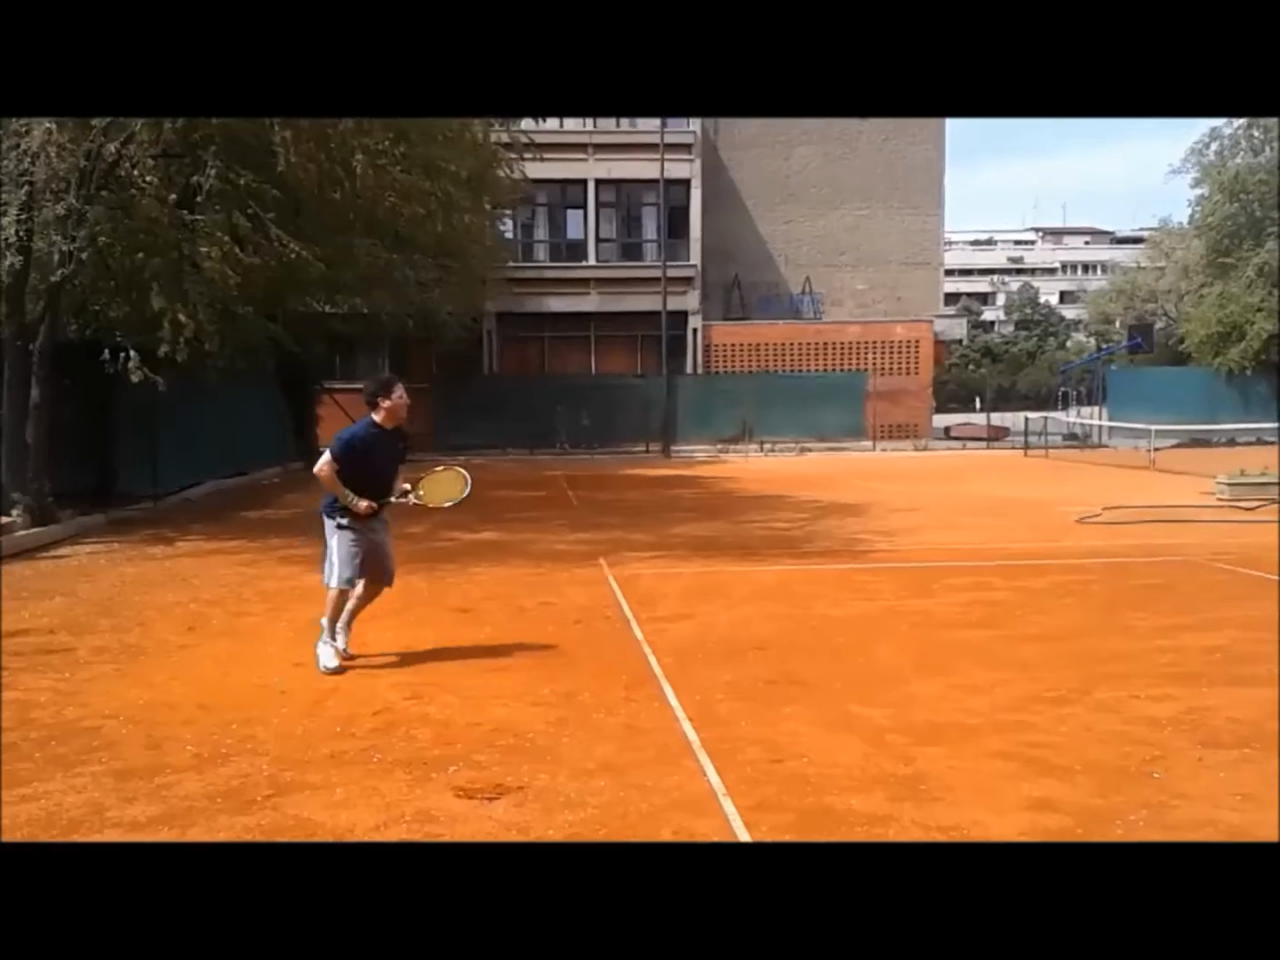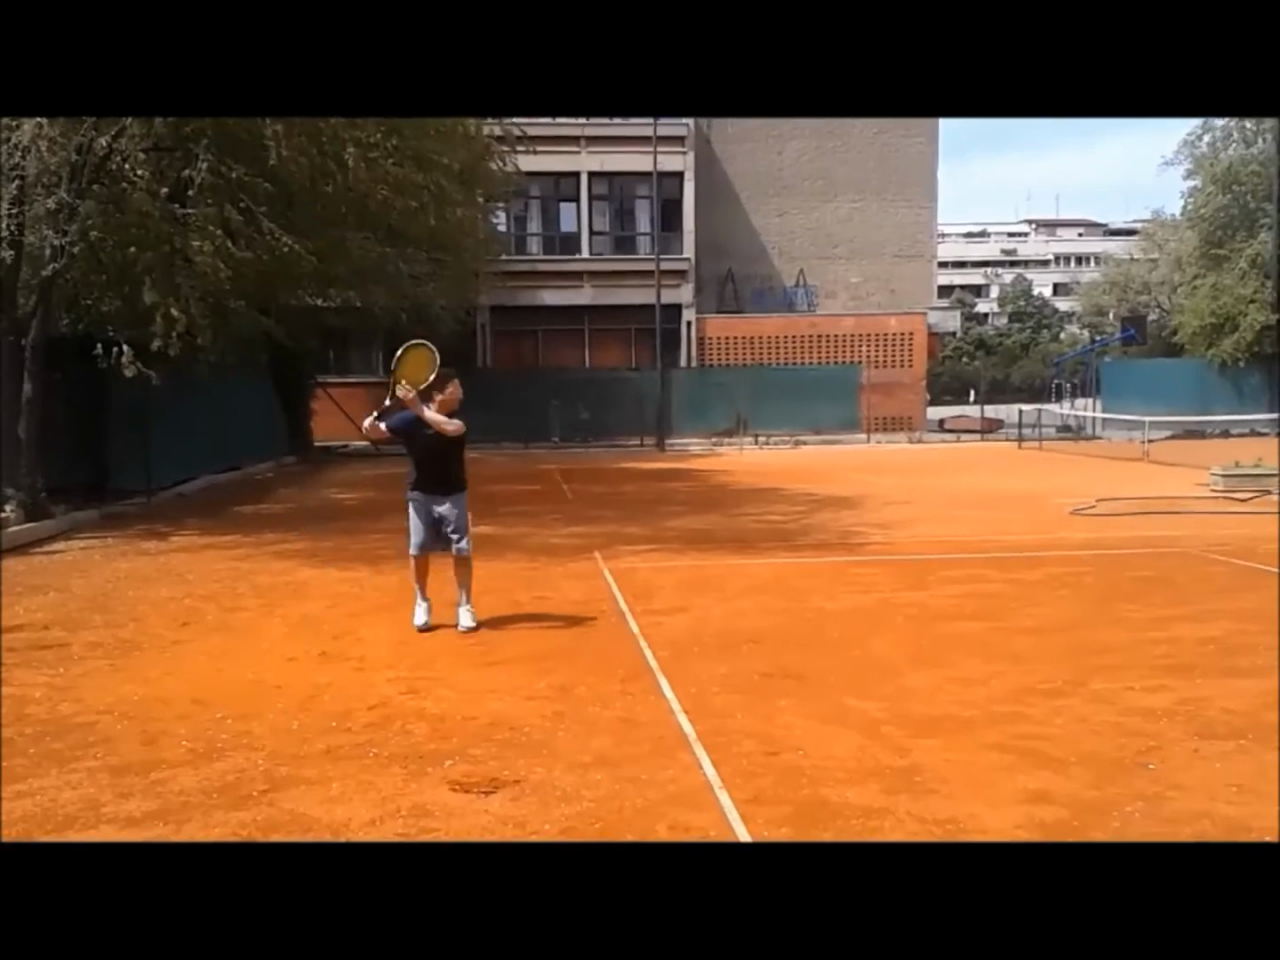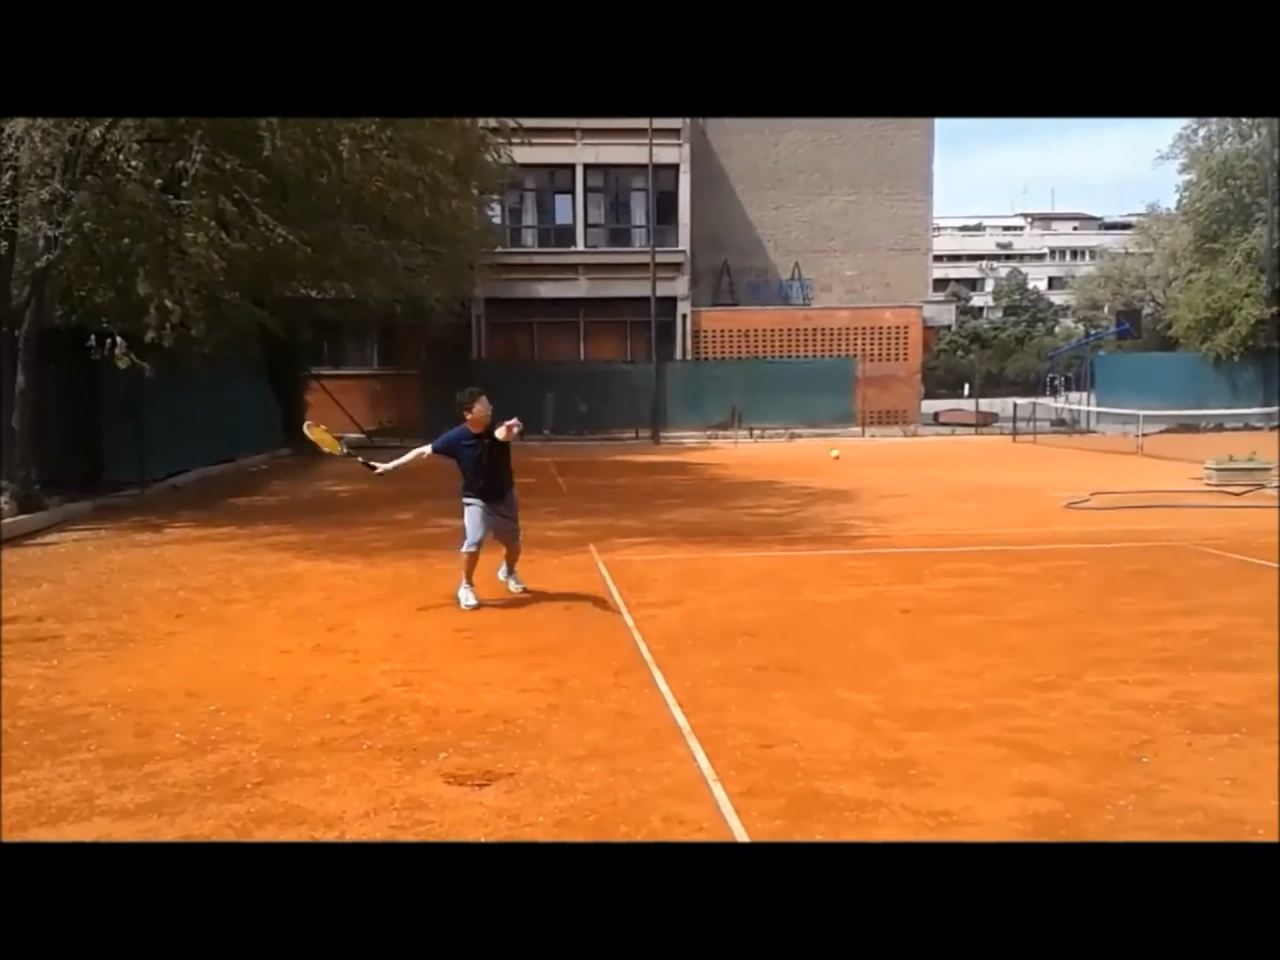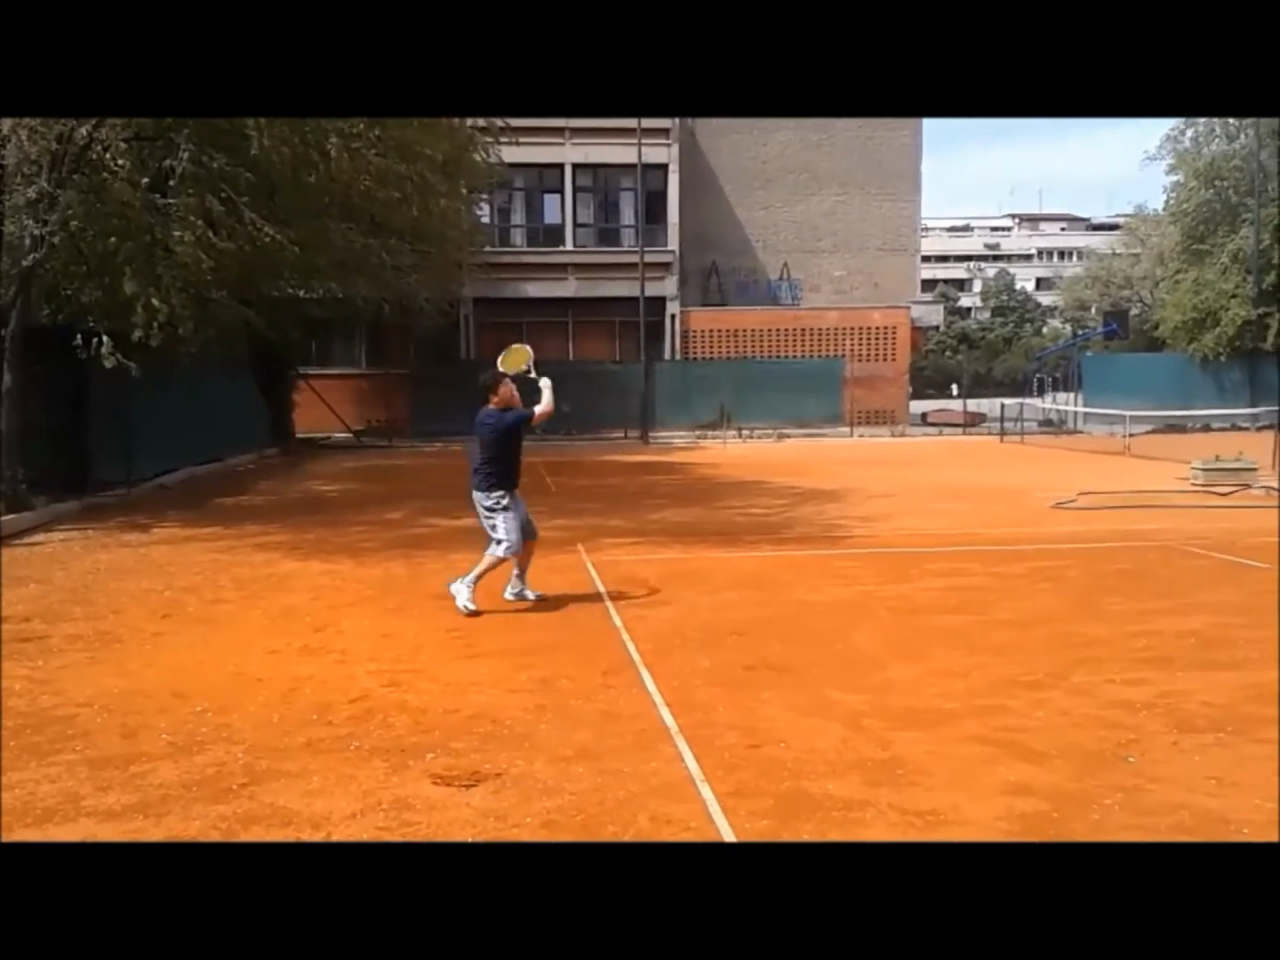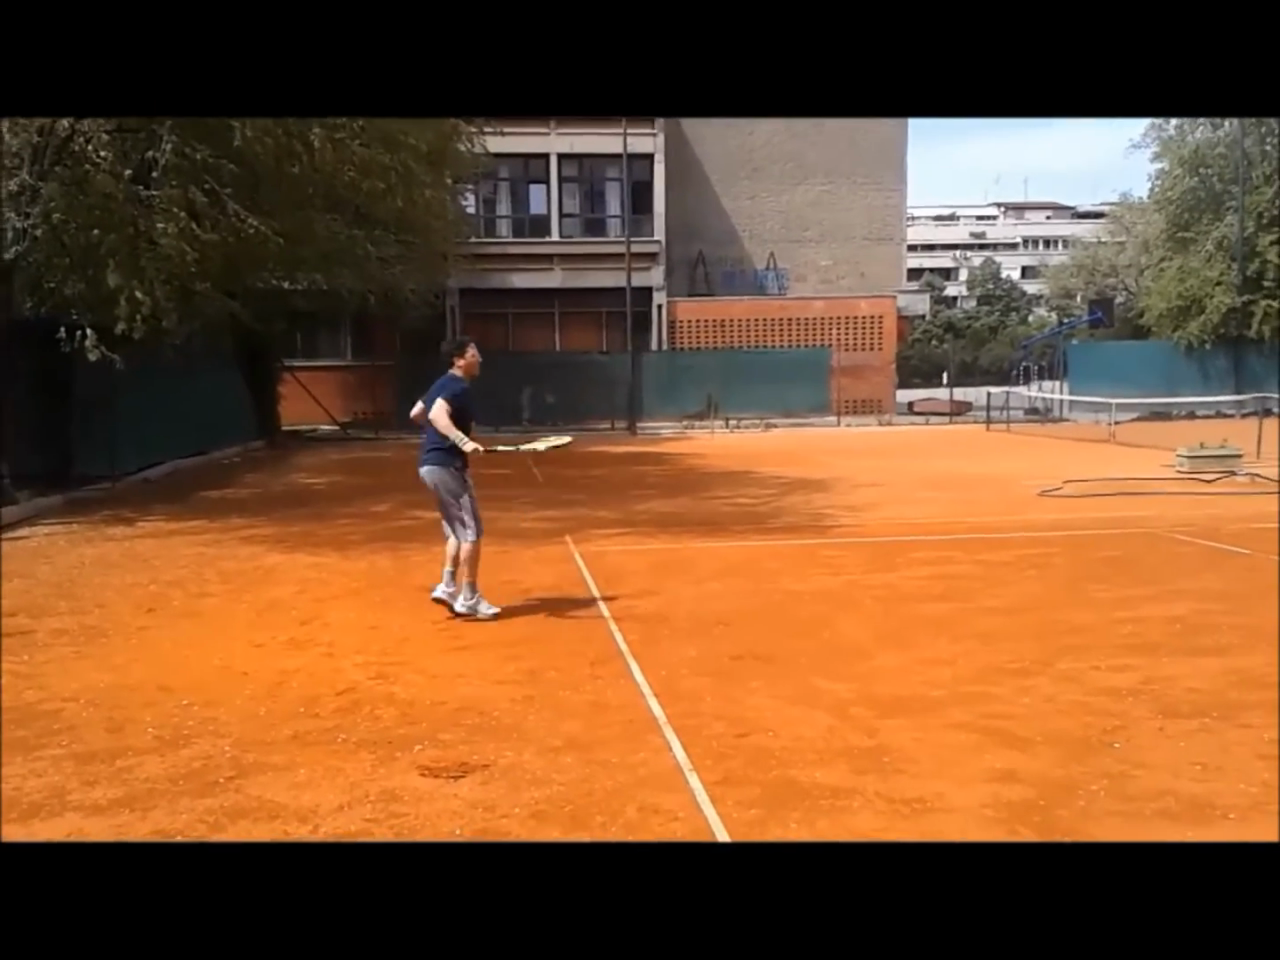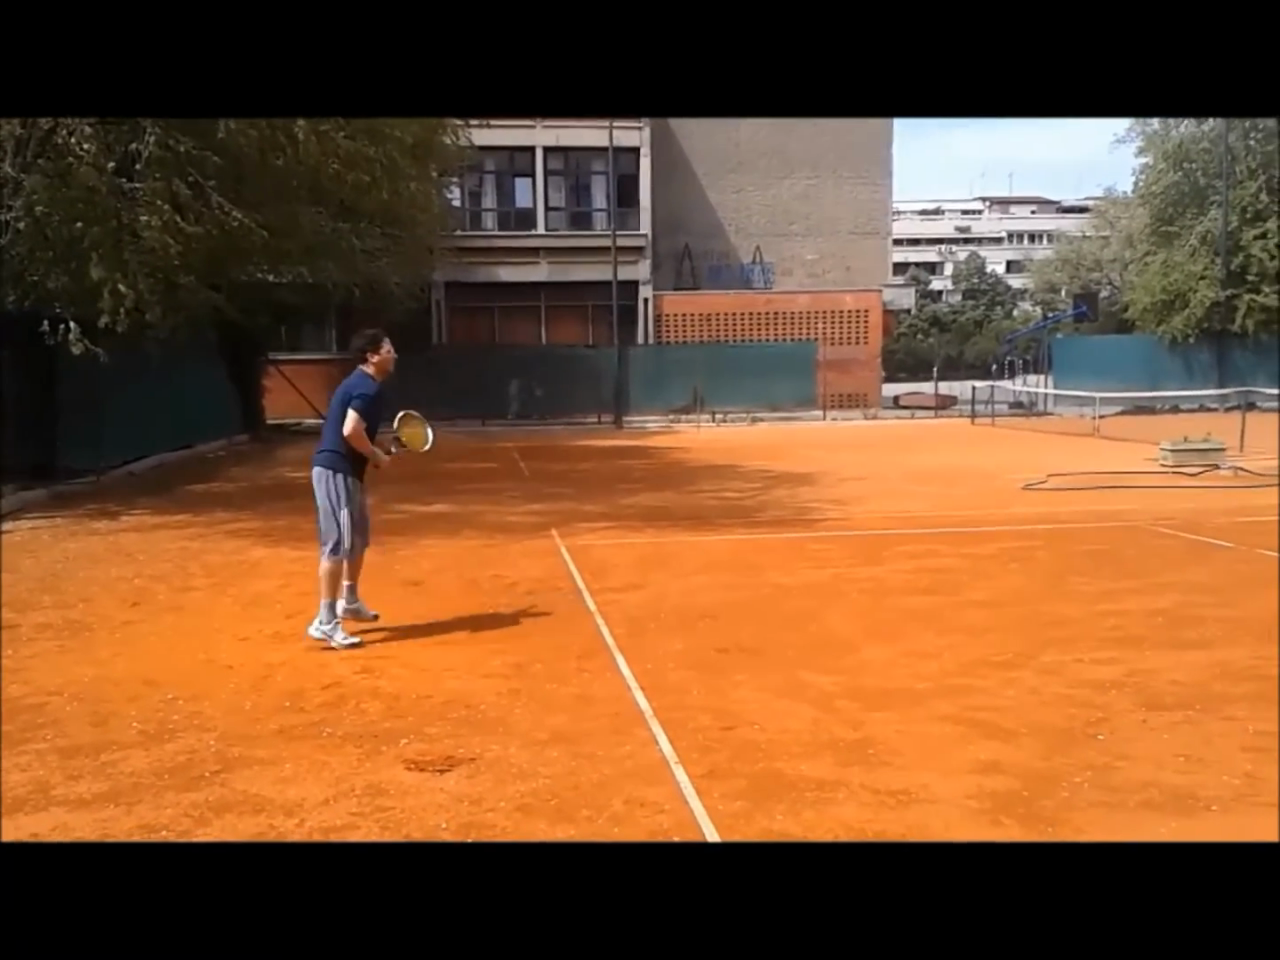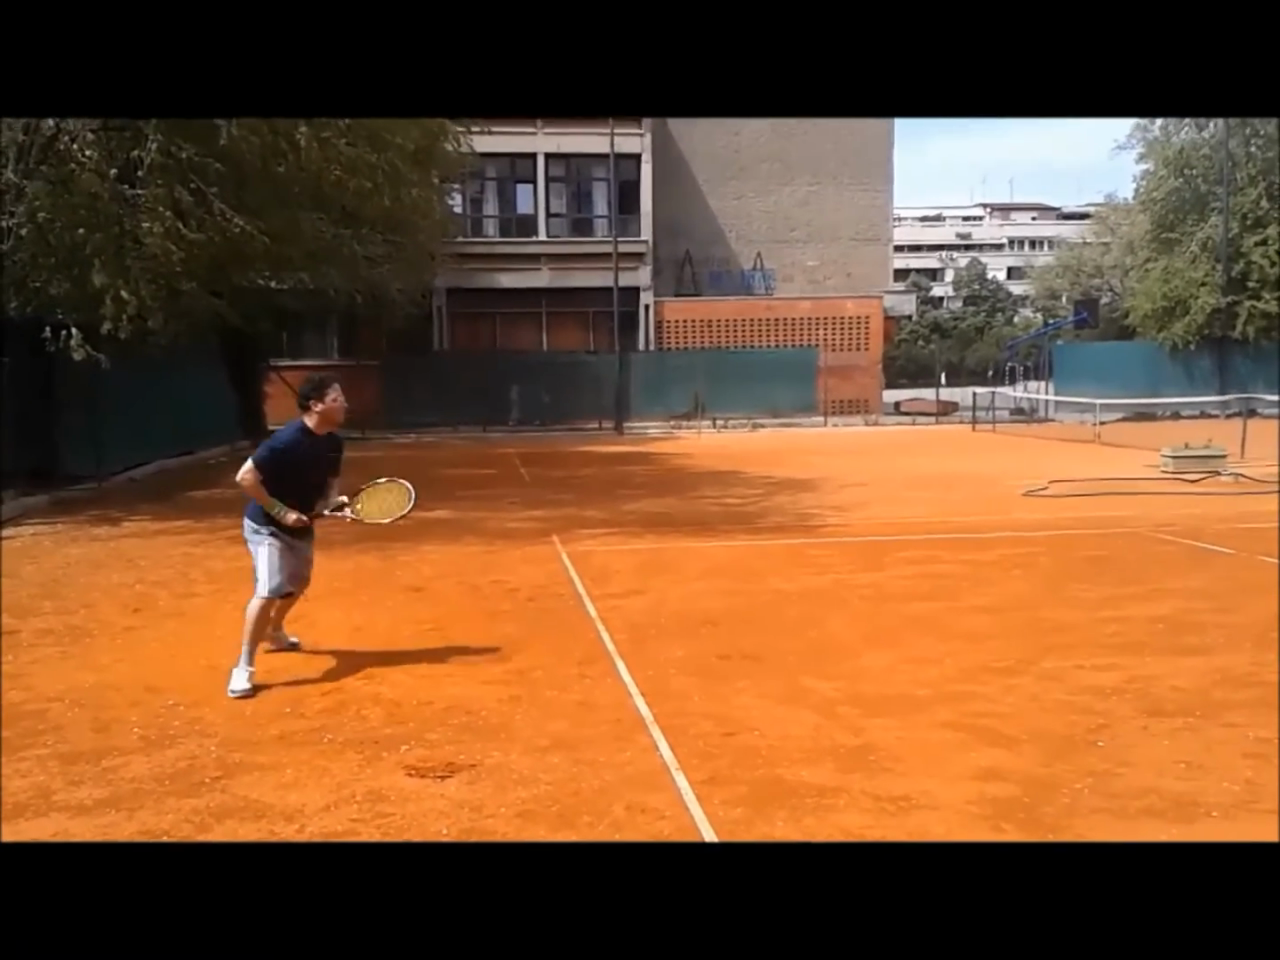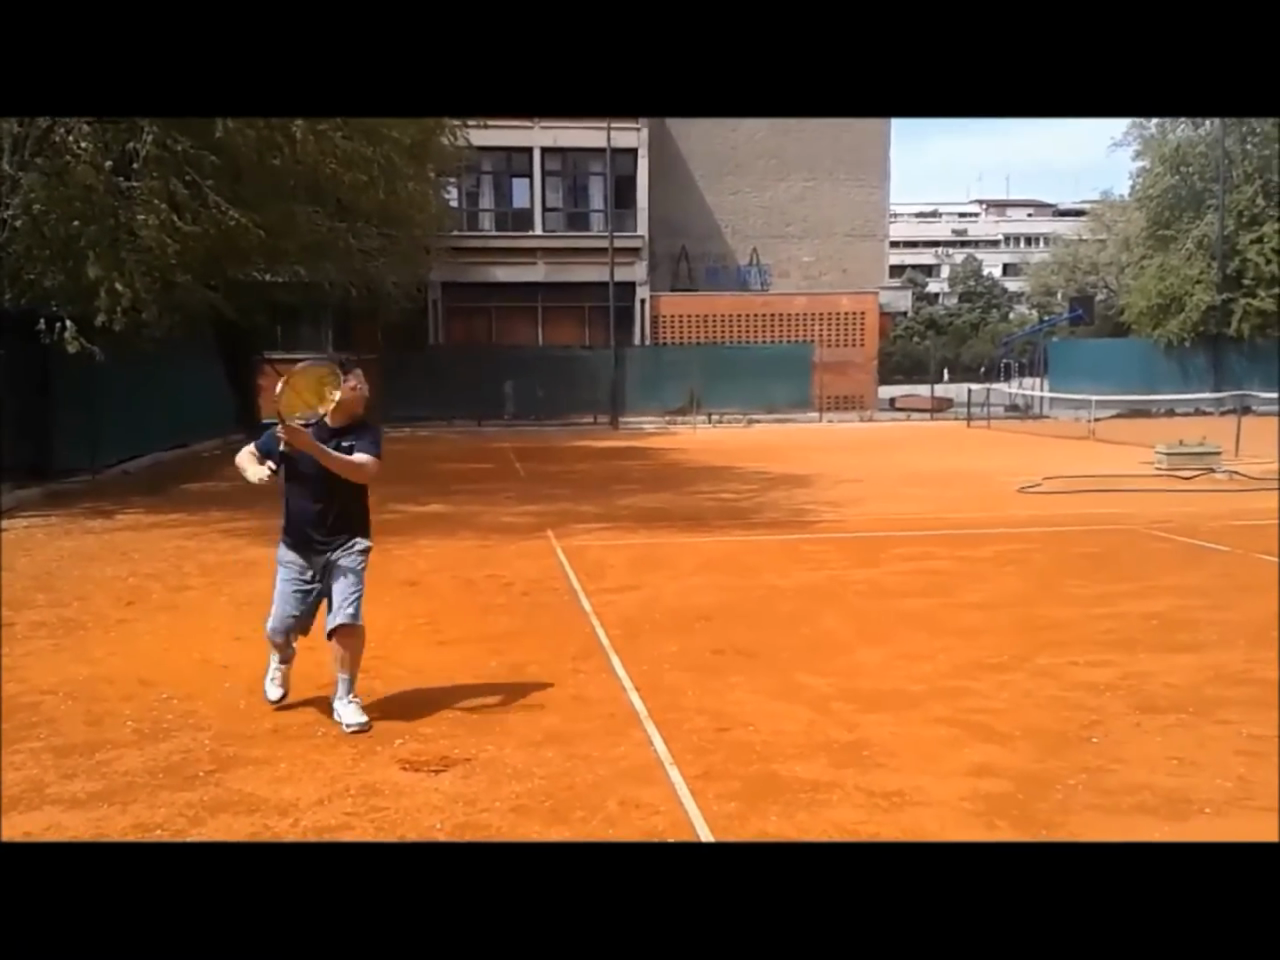
dt=0.5s
person 1, frame 1
left shoulder: (399, 436)
right shoulder: (355, 436)
right elbow: (321, 470)
left wrist: (401, 487)
right wrist: (352, 500)
left hip: (374, 518)
right hip: (344, 517)
left knee: (380, 577)
right knee: (342, 581)
left ankle: (342, 624)
right ankle: (327, 640)
person 1, frame 2
left shoulder: (457, 421)
right shoulder: (409, 419)
left elbow: (448, 428)
right elbow: (379, 431)
left wrist: (417, 406)
right wrist: (369, 425)
left hip: (454, 495)
right hip: (422, 495)
left knee: (461, 551)
right knee: (419, 550)
left ankle: (465, 605)
right ankle: (422, 601)
person 1, frame 3
left shoulder: (496, 431)
right shoulder: (455, 439)
left elbow: (504, 435)
right elbow: (423, 451)
left wrist: (510, 430)
right wrist: (391, 465)
left hip: (504, 497)
right hip: (476, 500)
left knee: (514, 544)
right knee: (473, 543)
left ankle: (508, 572)
right ankle: (466, 587)
person 1, frame 4
left shoulder: (487, 415)
right shoulder: (508, 421)
right elbow: (546, 410)
left wrist: (516, 402)
right wrist: (546, 386)
left hip: (503, 491)
right hip: (493, 495)
left knee: (529, 537)
right knee: (508, 546)
left ankle: (517, 585)
right ankle: (466, 585)
person 1, frame 5
left shoulder: (441, 385)
right shoulder: (458, 387)
left elbow: (416, 414)
right elbow: (437, 414)
right wrist: (463, 441)
left hip: (431, 464)
right hip: (447, 466)
left knee: (456, 530)
right knee: (471, 532)
left ankle: (448, 588)
right ankle: (469, 598)
person 1, frame 6
left shoulder: (358, 384)
right shoulder: (368, 388)
right elbow: (351, 431)
left wrist: (375, 447)
right wrist: (376, 456)
left hip: (344, 473)
right hip: (336, 472)
left knee: (358, 539)
right knee: (338, 546)
left ankle: (350, 600)
right ankle: (326, 622)
person 1, frame 7
left shoulder: (333, 442)
right shoulder: (286, 441)
right elbow: (245, 477)
left wrist: (334, 500)
right wrist: (280, 512)
left hip: (297, 527)
right hip: (266, 525)
left knee: (297, 584)
right knee: (270, 588)
left ankle: (273, 631)
right ankle: (244, 667)
person 1, frame 8
left shoulder: (366, 432)
right shoulder: (289, 432)
left elbow: (365, 473)
right elbow: (245, 455)
left wrist: (313, 448)
right wrist: (254, 470)
left hip: (349, 545)
right hip: (299, 547)
left knee: (348, 620)
right knee: (280, 629)
left ankle: (345, 696)
right ankle: (282, 657)
